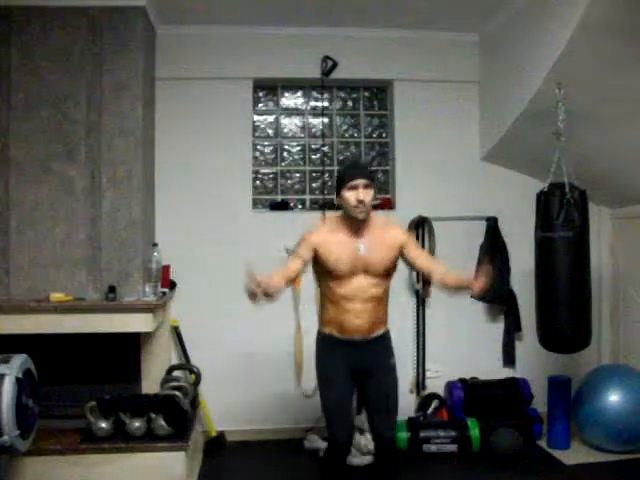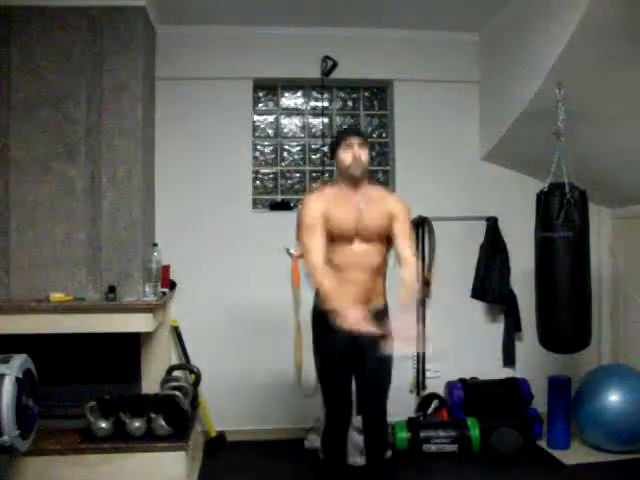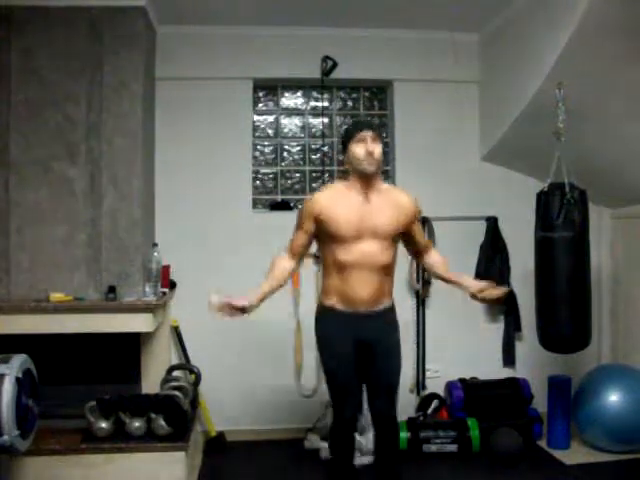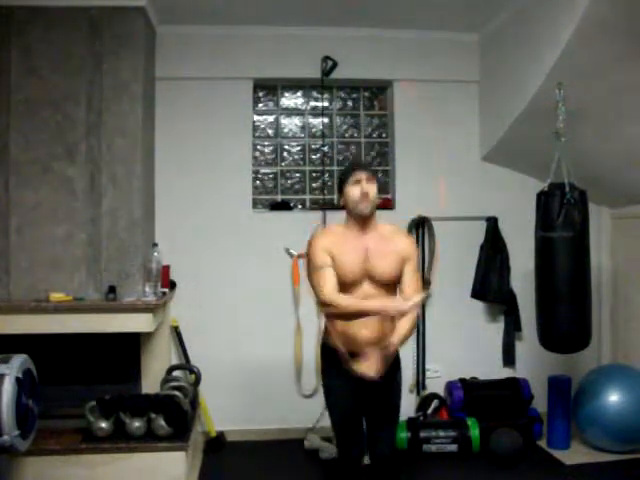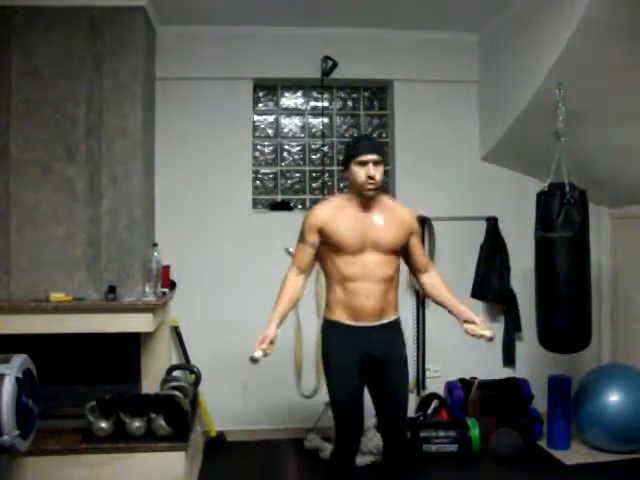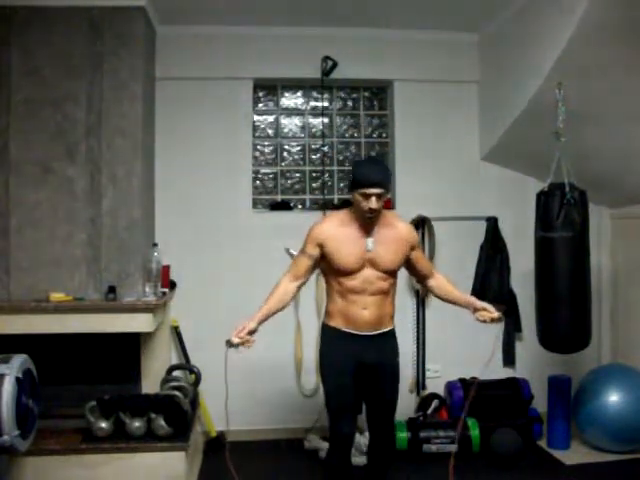
dt=0.7s
person 1, frame 1
left shoulder: (395, 235)
right shoulder: (318, 237)
left elbow: (434, 271)
right elbow: (283, 277)
left wrist: (465, 281)
right wrist: (263, 287)
left hip: (378, 348)
right hip: (333, 349)
left knee: (385, 436)
right knee: (339, 437)
person 1, frame 2
left shoulder: (392, 204)
right shoulder: (316, 203)
left elbow: (408, 261)
right elbow: (316, 262)
right wrist: (345, 309)
left hip: (375, 322)
right hip: (330, 321)
left knee: (376, 416)
right knee: (338, 415)
person 1, frame 3
left shoulder: (404, 205)
right shoulder: (321, 202)
left elbow: (426, 253)
right elbow: (290, 256)
left wrist: (467, 283)
right wrist: (257, 297)
left hip: (383, 322)
right hip: (335, 322)
left knee: (386, 415)
right knee: (346, 415)
person 1, frame 4
left shoulder: (402, 243)
right shoulder: (323, 242)
left elbow: (410, 309)
right elbow: (329, 301)
left wrist: (382, 357)
right wrist: (385, 306)
left hip: (385, 362)
right hip: (339, 364)
left knee: (384, 452)
right knee: (351, 453)
person 1, frame 5
left shoulder: (403, 217)
right shoulder: (322, 215)
left elbow: (425, 273)
right elbow: (298, 273)
left wrist: (462, 313)
right wrist: (273, 325)
left hip: (389, 335)
right hip: (341, 336)
left knee: (395, 429)
right knee: (348, 433)
person 1, frame 6
left shoulder: (404, 232)
right shoulder: (325, 230)
left elbow: (430, 278)
right elbow: (292, 280)
left wrist: (472, 304)
right wrist: (256, 320)
left hip: (383, 343)
right hip: (339, 342)
left knee: (383, 430)
right knee: (342, 432)
